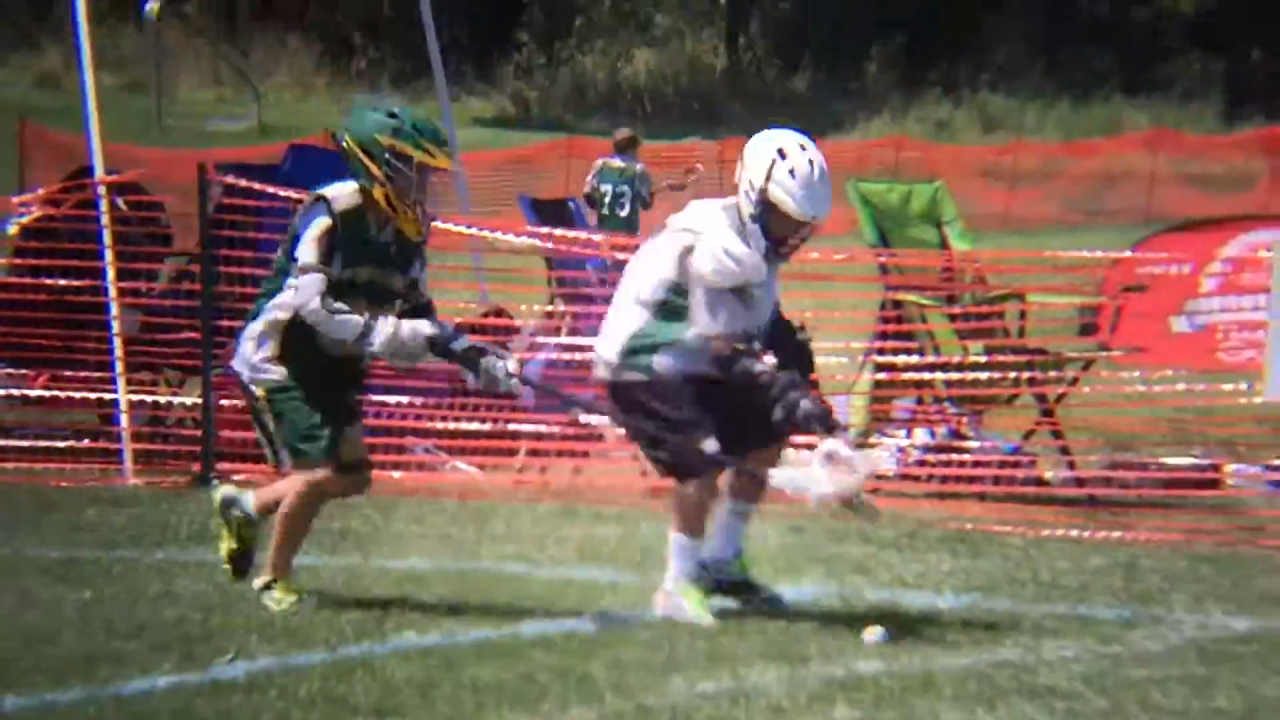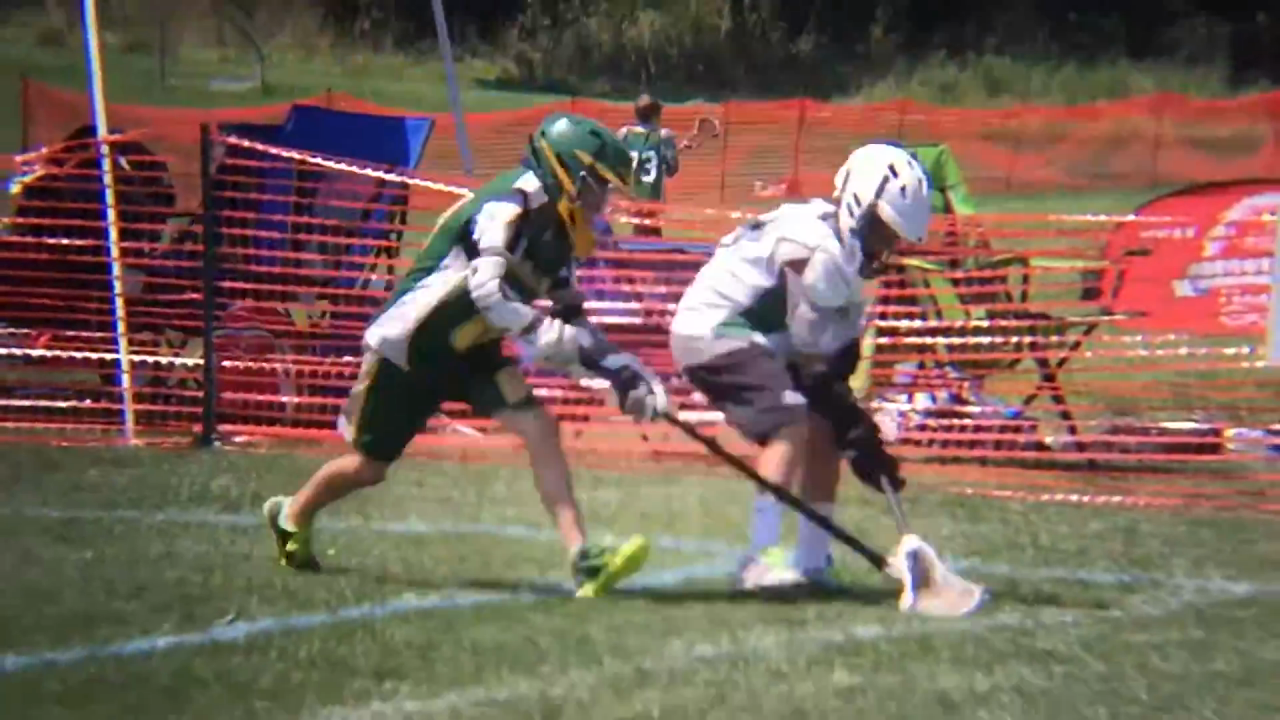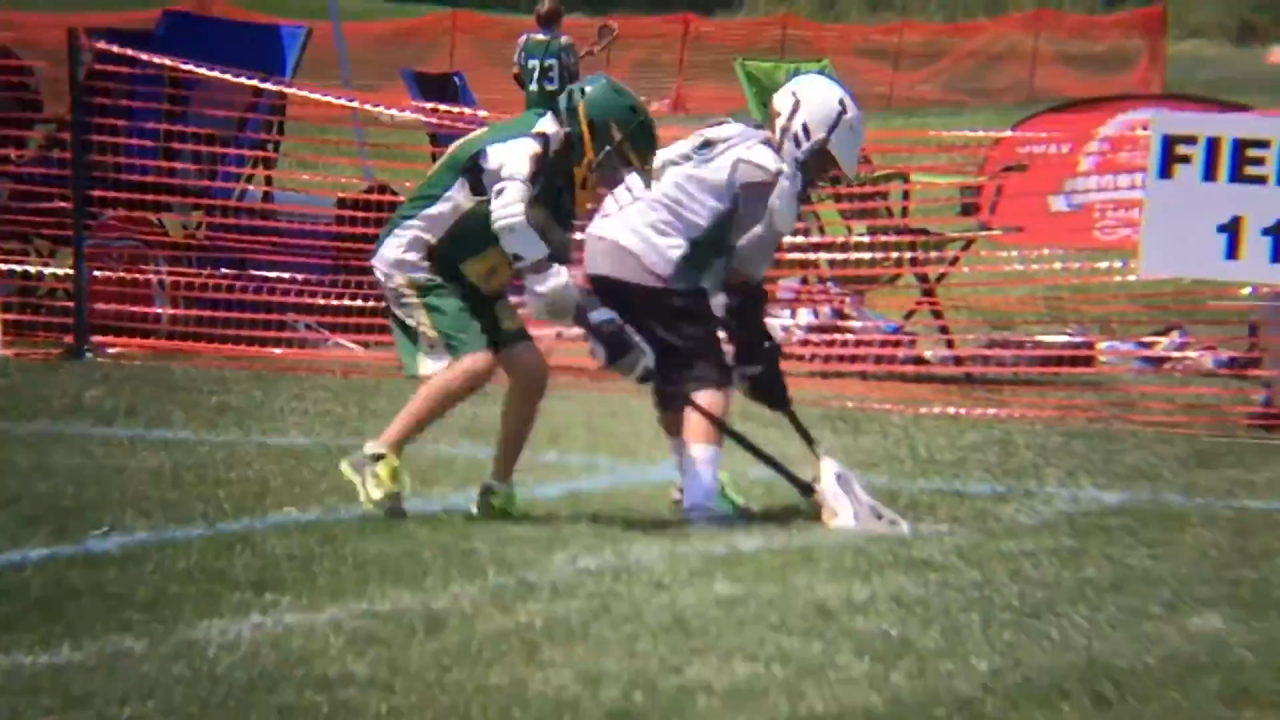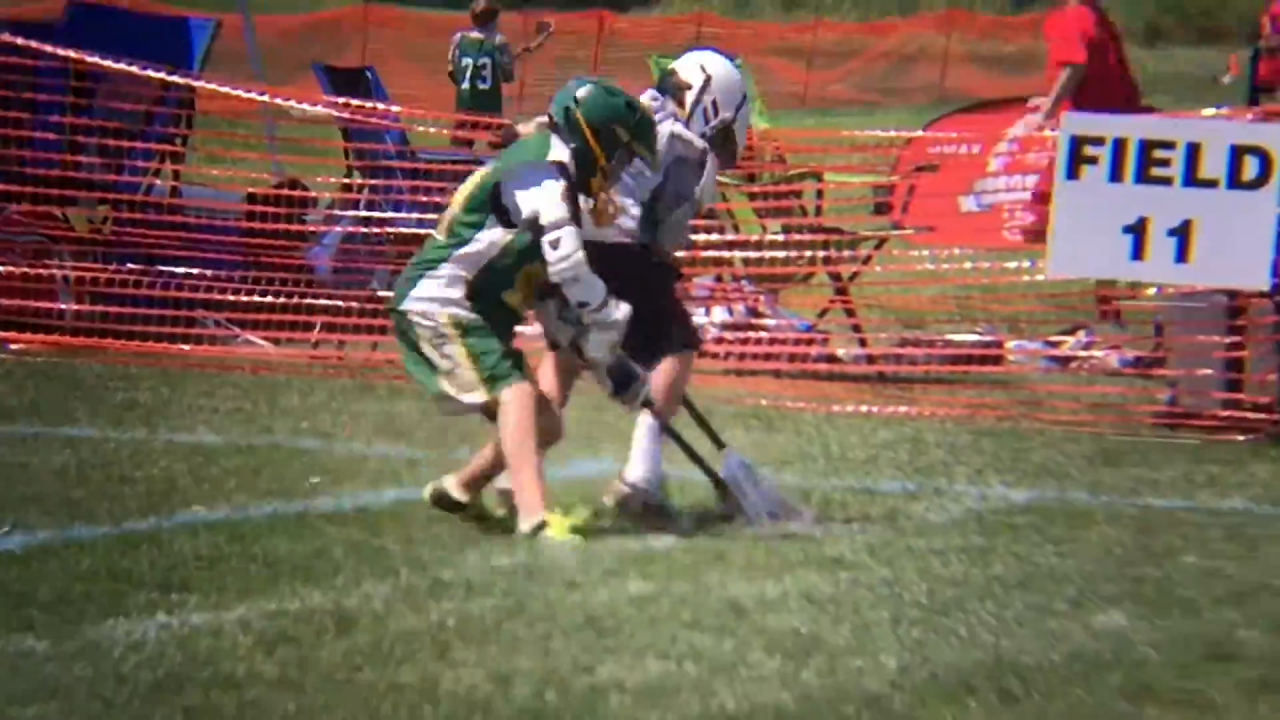
dt=0.2s
person 1, frame 1
left shoulder: (403, 235)
right shoulder: (331, 214)
left elbow: (419, 317)
right elbow: (312, 304)
left wrist: (476, 357)
right wrist: (387, 337)
right hip: (274, 360)
left knee: (352, 479)
right knee: (315, 475)
left ankle: (244, 506)
right ankle: (271, 579)
person 1, frame 2
left shoulder: (554, 235)
right shoulder: (512, 206)
left elbow: (568, 319)
right elbow: (488, 290)
left wrist: (623, 373)
right wrist: (549, 342)
left hip: (468, 350)
right hip: (407, 343)
left knee: (539, 429)
right knee: (369, 467)
left ankle: (583, 556)
right ankle: (292, 516)
person 1, frame 3
left shoulder: (561, 179)
right shoulder: (529, 146)
left elbow: (553, 266)
right elbow: (510, 217)
left wrist: (611, 333)
right wrist: (551, 289)
left hip: (468, 281)
right hip: (414, 266)
left knee: (532, 371)
right knee: (475, 366)
left ankle: (498, 488)
right ankle: (377, 455)
person 1, frame 4
left shoulder: (557, 183)
right shoulder: (549, 176)
left elbow: (558, 286)
right elbow: (570, 269)
right wrist: (609, 325)
left hip: (475, 309)
right hip: (439, 302)
left knee: (545, 426)
right knee: (517, 398)
left ankle: (458, 488)
right ankle: (535, 518)
person 2, frame 1
left shoulder: (757, 241)
right shoulder: (716, 247)
left elbow: (757, 314)
right elbow: (725, 347)
right wrist: (787, 392)
left hip: (688, 366)
right hip: (643, 364)
left knee: (765, 441)
right knee: (703, 466)
left ankle: (720, 560)
right ankle: (676, 589)
person 2, frame 2
left shoulder: (839, 248)
right shoulder: (823, 255)
right elbow: (815, 361)
right wrist: (858, 435)
left hip: (743, 346)
right hip: (718, 344)
left knee: (821, 437)
right knee: (798, 427)
left ankle: (810, 565)
right ankle: (763, 553)
person 2, frame 3
left shoulder: (739, 148)
right shoulder: (773, 177)
right elbow: (741, 283)
right wrist: (760, 360)
left hip: (608, 251)
right hip: (649, 268)
left knee: (674, 377)
right knee: (706, 381)
left ankle: (697, 487)
right ankle: (703, 498)
person 2, frame 4
right shoulder: (691, 147)
right elbow: (660, 239)
right hip: (614, 240)
left knee: (568, 350)
right knee: (675, 350)
right ankle: (641, 477)
